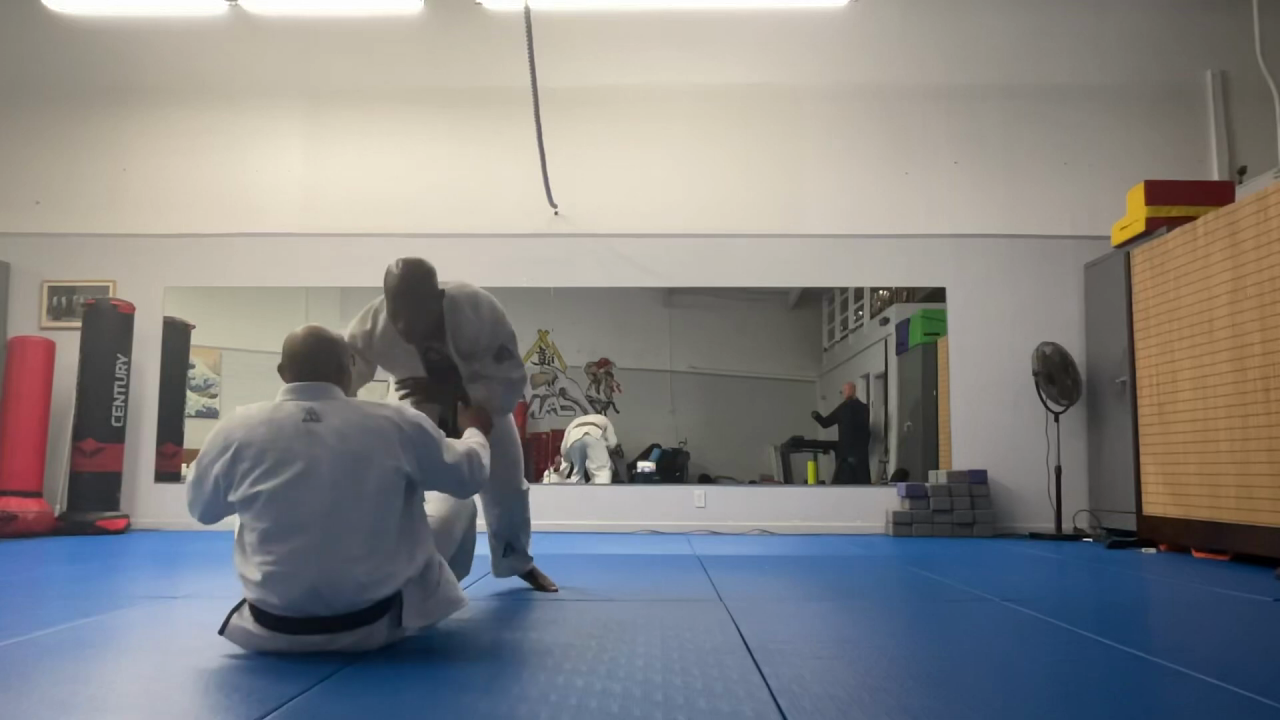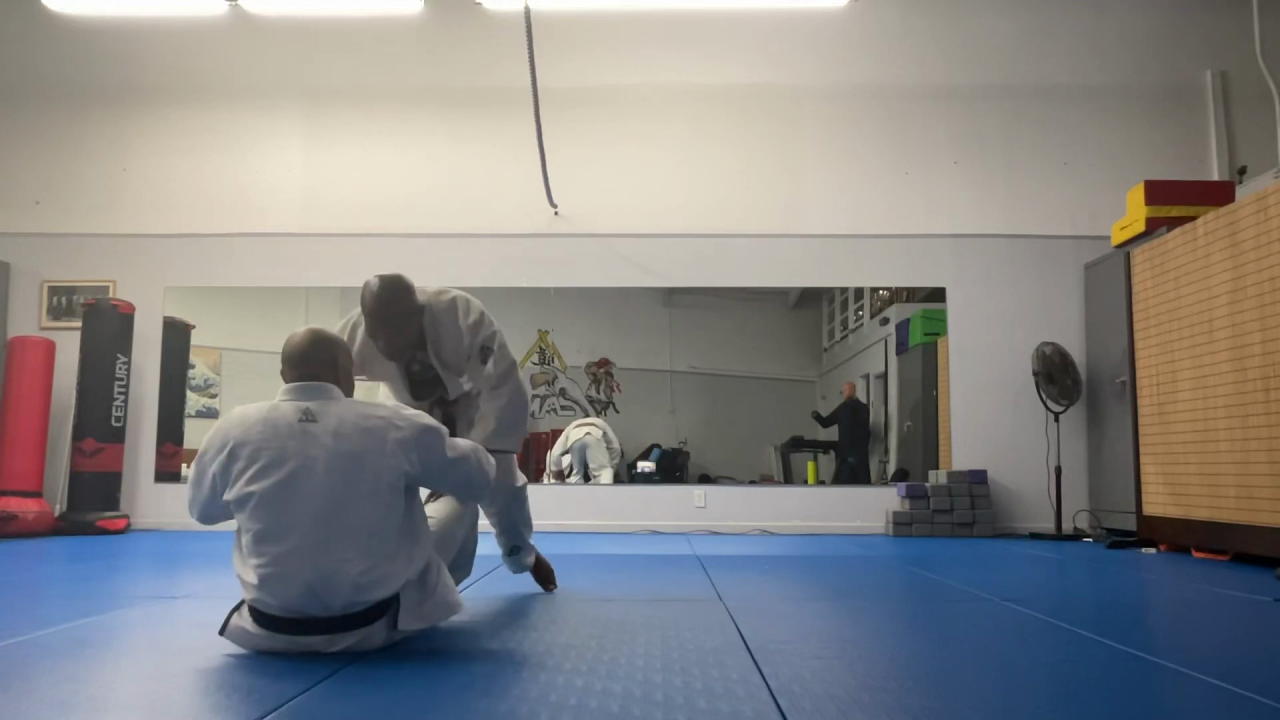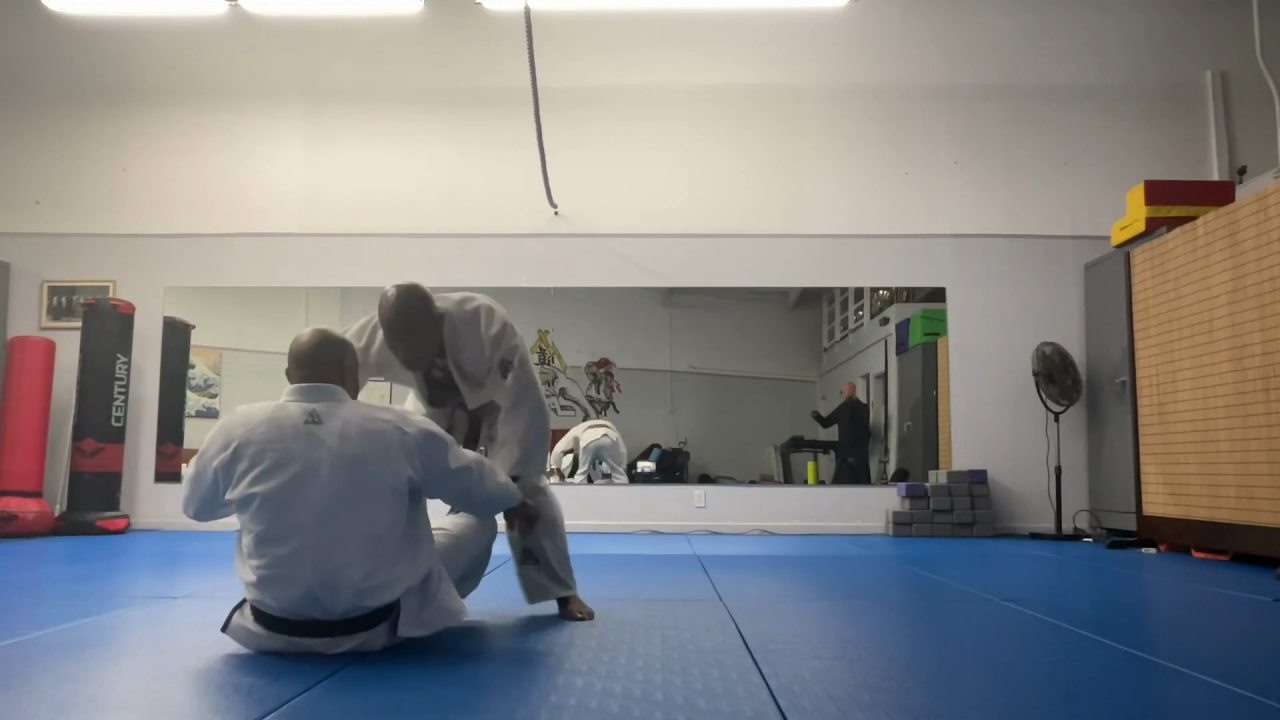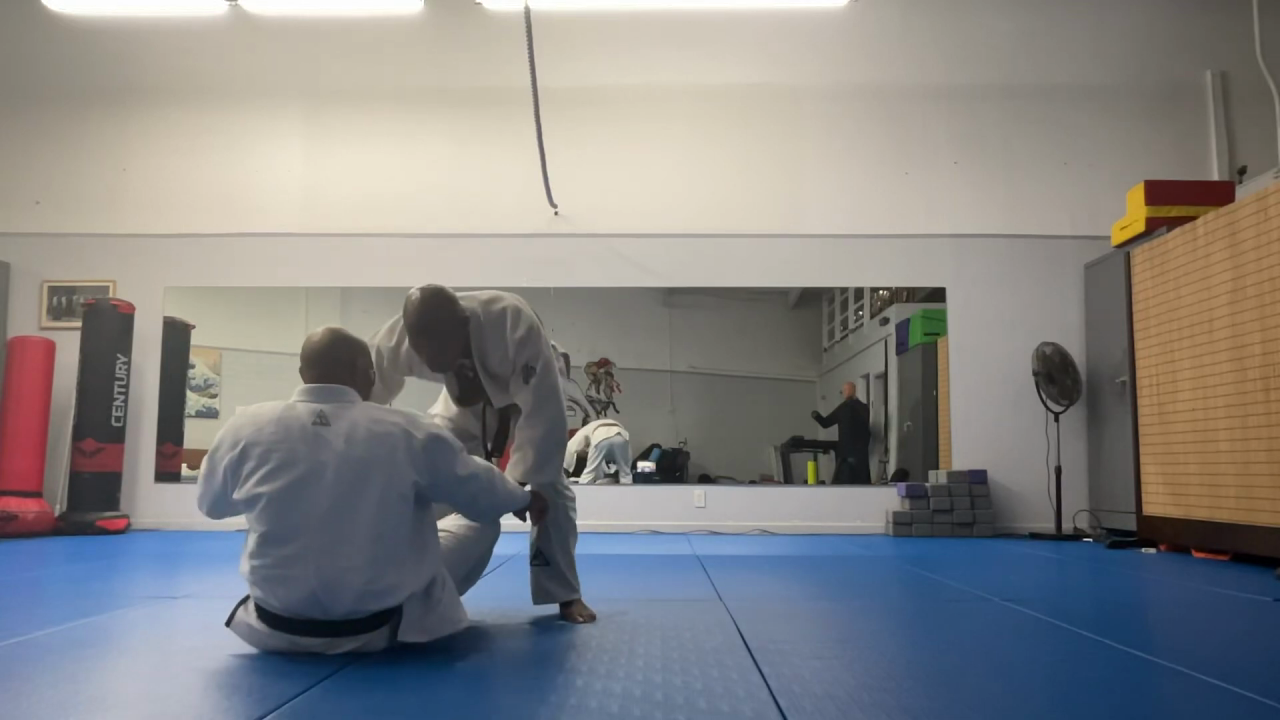
dt=0.3s
person 1, frame 1
left shoulder: (237, 429)
right shoulder: (397, 424)
left elbow: (202, 508)
right elbow: (469, 475)
right wrist: (475, 431)
left hip: (275, 628)
right hip: (376, 622)
right knee: (459, 504)
person 1, frame 2
left shoulder: (235, 429)
right shoulder: (396, 426)
left elbow: (203, 510)
right elbow: (476, 476)
left hip: (274, 628)
right hip: (375, 624)
right knee: (459, 503)
person 1, frame 3
left shoulder: (238, 429)
right shoulder: (400, 430)
left elbow: (196, 505)
right elbow: (475, 484)
right wrist: (515, 502)
left hip: (274, 629)
right hip: (376, 624)
right knee: (478, 521)
person 1, frame 4
left shoulder: (249, 428)
right shoulder: (408, 432)
left elbow: (212, 503)
right elbow: (483, 492)
right wrist: (527, 500)
left hip: (279, 627)
right hip: (381, 625)
right knee: (480, 524)
person 2, frame 1
left shoulder: (480, 310)
right shoulder: (370, 326)
left elbow: (510, 381)
left wrist: (452, 400)
left hip: (480, 401)
right hip: (415, 402)
left knee: (505, 485)
left ankle: (518, 562)
person 2, frame 2
left shoulder: (463, 316)
right shoulder: (352, 337)
left elbow: (506, 387)
left hip: (469, 402)
right hip: (408, 409)
left knee: (500, 484)
left ankle: (525, 554)
person 2, frame 3
left shoulder: (486, 324)
right shoulder: (367, 338)
left elbow: (525, 407)
left hip: (498, 401)
right hip: (433, 408)
left knee: (528, 487)
left ankle: (560, 590)
person 2, frame 4
left shoulder: (514, 325)
right shoulder: (399, 338)
left elbow: (545, 415)
left wrist: (514, 486)
left hip: (532, 392)
right hip: (465, 402)
left knee: (548, 486)
left ankle: (566, 594)
